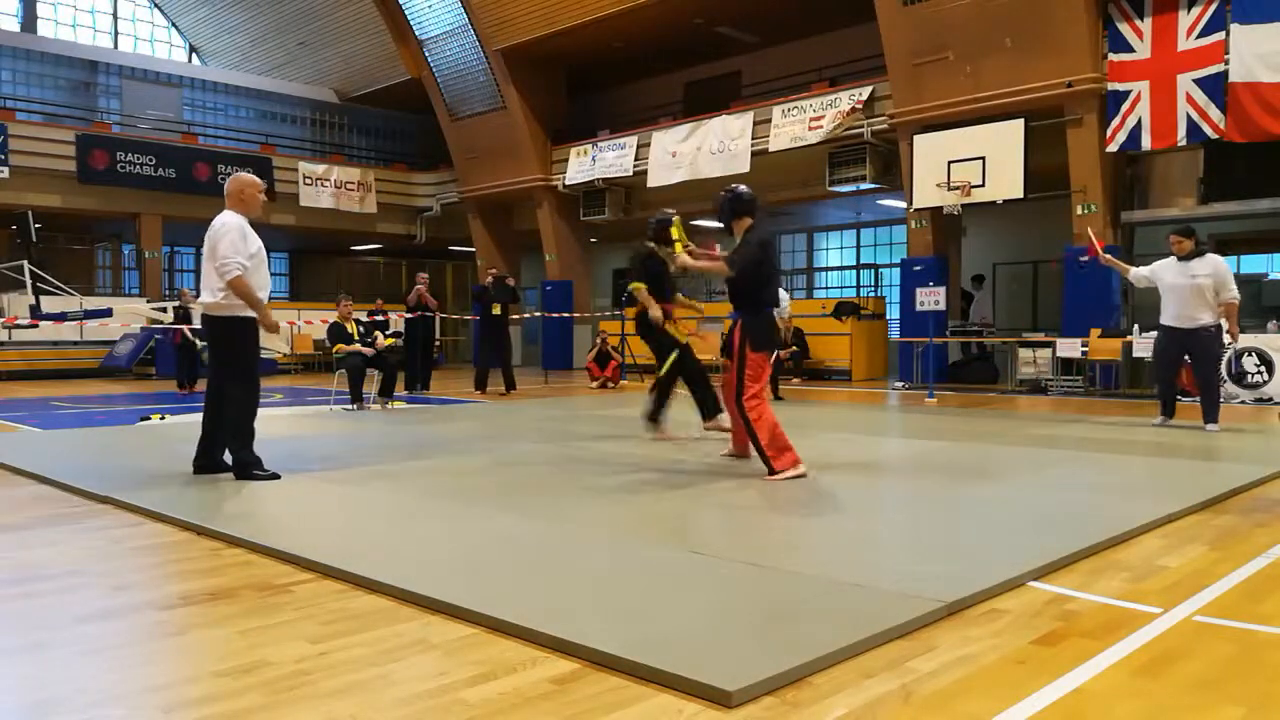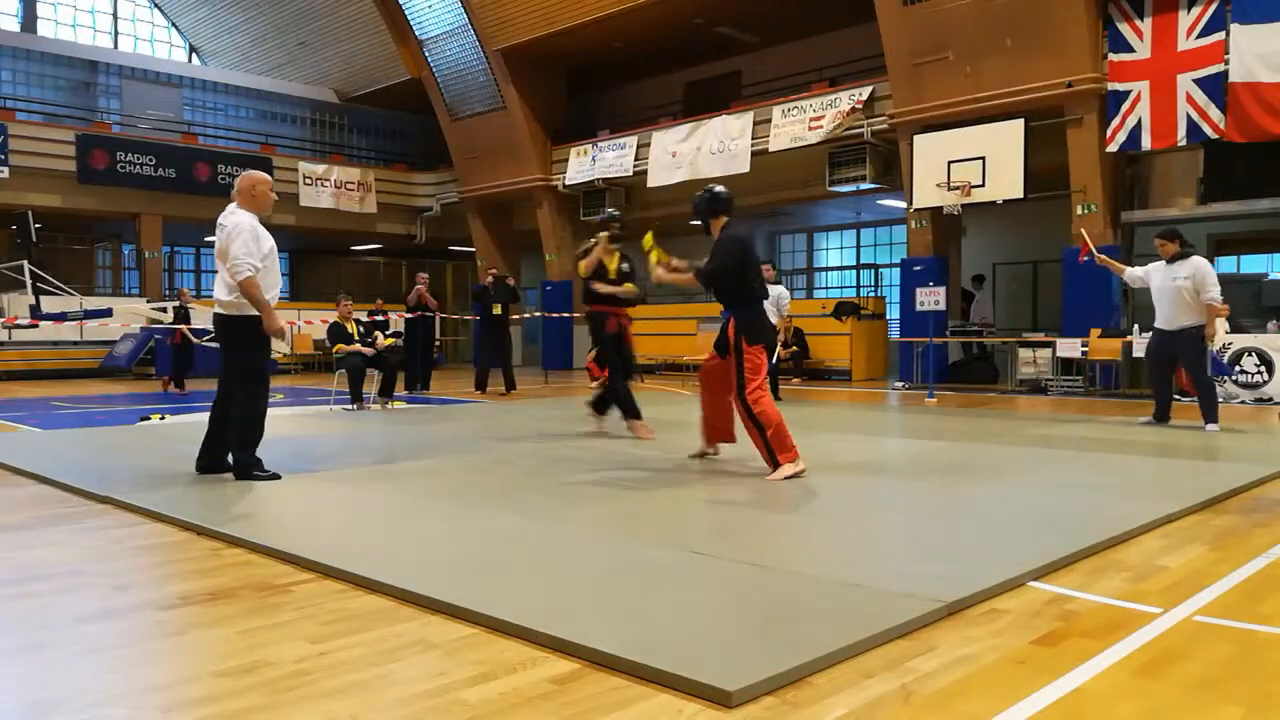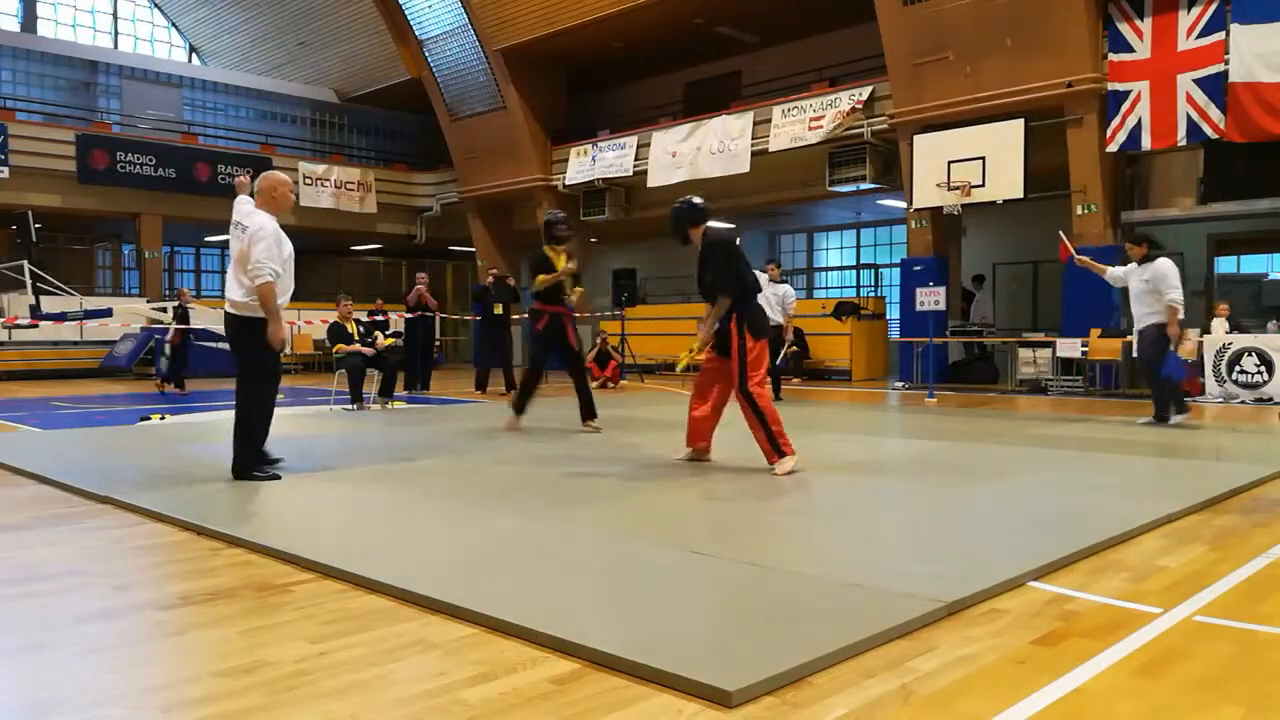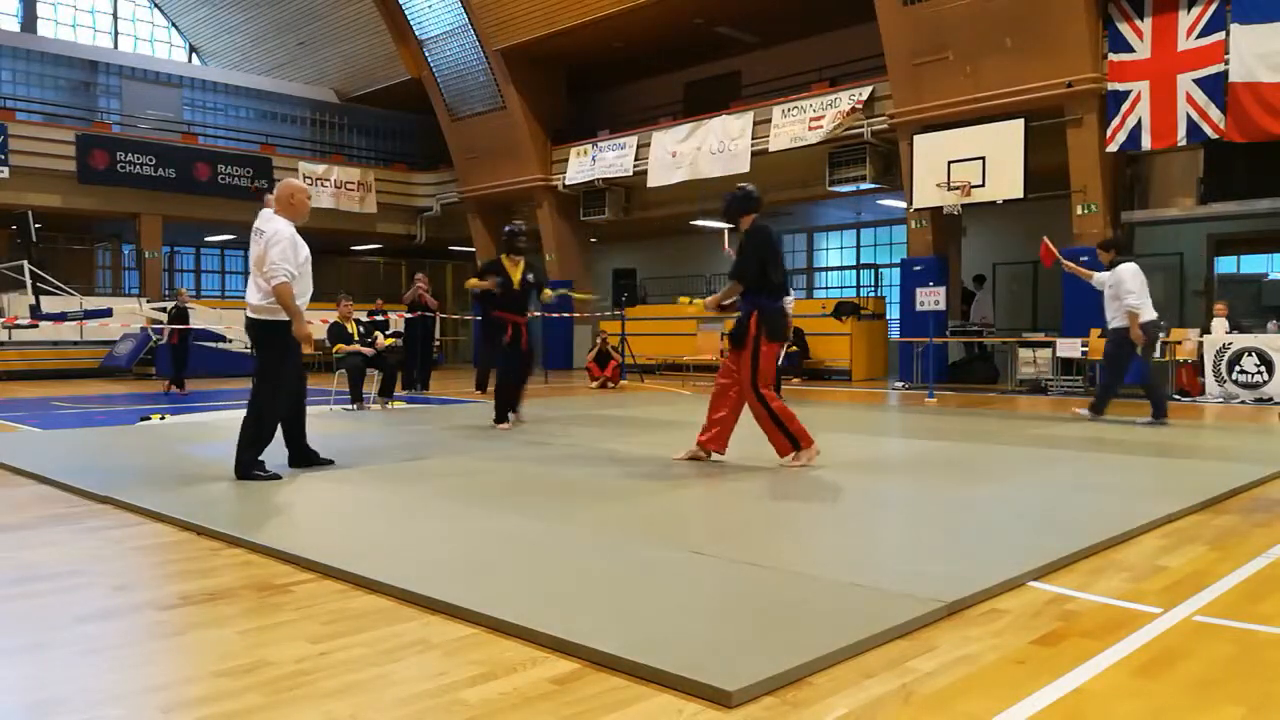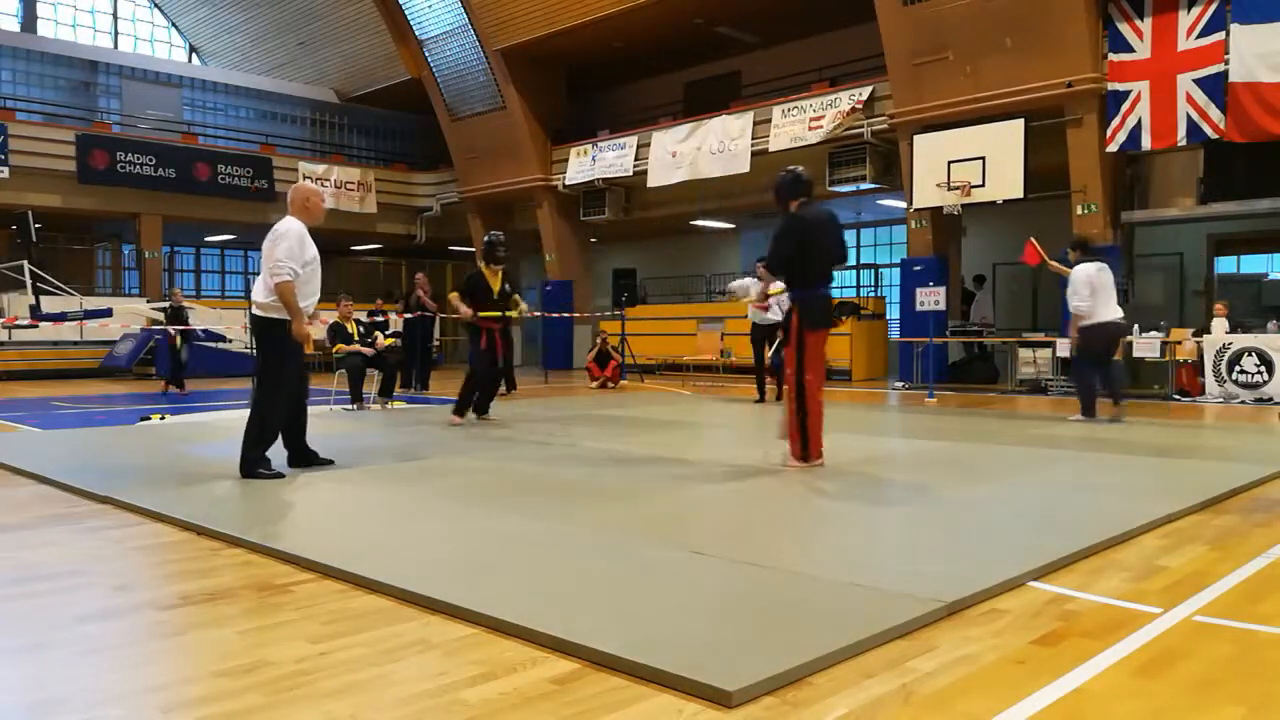
dt=0.3s
person 1, frame 1
left shoulder: (231, 224)
right shoulder: (233, 225)
right elbow: (234, 275)
right wrist: (262, 311)
left hip: (223, 319)
right hip: (233, 320)
left knee: (222, 389)
right knee: (243, 390)
left ankle: (208, 458)
right ankle: (244, 462)
person 1, frame 2
left shoulder: (231, 216)
right shoulder: (245, 224)
right elbow: (244, 276)
left wrist: (239, 195)
right wrist: (269, 314)
left hip: (233, 316)
right hip: (245, 319)
left knee: (232, 390)
right knee: (251, 391)
left ankle: (213, 456)
right ankle: (245, 462)
person 1, frame 3
left shoulder: (244, 213)
right shoulder: (266, 228)
left elbow: (244, 198)
right elbow: (263, 279)
left wrist: (243, 188)
right wrist: (275, 323)
left hip: (242, 317)
right hip: (254, 320)
left knee: (256, 387)
right knee: (257, 390)
left ankle: (250, 452)
right ankle: (246, 463)
person 1, frame 4
left shoulder: (266, 222)
right shoulder: (283, 232)
right elbow: (280, 281)
left wrist: (270, 205)
right wrist: (298, 321)
left hip: (273, 322)
right hip: (273, 323)
left knee: (292, 388)
right knee: (270, 393)
left ankle: (300, 452)
right ankle: (248, 462)
person 1, frame 5
left shoulder: (293, 229)
right shoulder: (293, 230)
right elbow: (282, 279)
left wrist: (306, 311)
right wrist: (298, 319)
left hip: (282, 322)
right hip: (276, 322)
left knee: (295, 388)
right knee: (273, 391)
left ankle: (299, 452)
right ankle: (252, 460)
person 2, frame 1
left shoulder: (757, 241)
right shoulder: (751, 241)
left elbow: (732, 268)
right elbow: (733, 260)
left wrist: (692, 264)
right wrist: (698, 258)
left hip: (753, 329)
right hip: (752, 326)
left knee: (747, 398)
right knee: (734, 387)
left ankle: (786, 463)
right ankle: (741, 445)
person 2, frame 2
left shoulder: (732, 240)
right shoulder: (733, 236)
left elbow: (706, 278)
right elbow: (715, 268)
left wrist: (667, 278)
right wrist: (684, 265)
left hip: (745, 326)
right hip: (738, 324)
left knee: (749, 393)
right knee: (713, 378)
left ankle: (787, 459)
right ankle: (713, 441)
person 2, frame 3
left shoulder: (719, 243)
right shoulder: (709, 246)
left elbow: (727, 293)
left wrist: (708, 329)
right wrist: (706, 329)
left hip: (746, 323)
right hip: (731, 324)
left knee: (748, 388)
right knee: (707, 383)
left ankle: (783, 453)
right ankle: (699, 446)
person 2, frame 4
left shoulder: (754, 235)
right shoulder: (762, 234)
left elbow: (742, 279)
left wrist: (717, 299)
right wrist: (727, 301)
left hip: (763, 320)
right hip: (761, 318)
left knee: (758, 387)
right knee: (728, 382)
left ankle: (802, 446)
right ankle: (706, 445)
person 2, frame 5
left shoulder: (794, 221)
right shoulder: (827, 217)
left elbow: (775, 265)
right elbow: (839, 258)
left hip: (806, 307)
right hip: (818, 302)
left knee: (802, 378)
right knee: (802, 374)
left ankle: (807, 453)
right ankle: (804, 445)
person 3, frame 1
left shoulder: (665, 258)
right shoulder: (645, 254)
right elbow: (636, 285)
left wrist: (691, 304)
right wrist: (652, 306)
left hip: (665, 319)
right hip: (650, 320)
left knee: (692, 367)
right knee: (671, 367)
left ankle: (712, 417)
right ankle: (654, 420)
person 3, frame 2
left shoulder: (625, 260)
right shoulder: (589, 255)
left elbow: (632, 290)
right elbow: (584, 271)
left wrist: (610, 288)
right wrist: (600, 246)
left hip: (620, 318)
right hip: (599, 318)
left knee: (623, 368)
right knee: (616, 368)
left ankle: (598, 407)
right ankle: (633, 420)
person 3, frame 3
left shoulder: (571, 259)
right shoulder: (539, 257)
left elbow: (576, 288)
right elbow: (537, 285)
left wrist: (574, 297)
right wrist: (561, 274)
left hip: (565, 318)
right hip: (543, 317)
left knee: (577, 367)
right knee: (536, 366)
left ankle: (588, 417)
right ankle: (518, 411)
person 3, frame 4
left shoulder: (531, 269)
right shoulder: (493, 266)
left elbow: (544, 291)
right elbow: (470, 283)
left wrist: (548, 295)
right wrist: (483, 285)
left hip: (521, 326)
right hip: (501, 324)
left knee: (523, 368)
right knee: (506, 369)
left ankle: (512, 407)
right ankle: (501, 417)
person 3, frame 5
left shoulder: (506, 278)
right shoulder: (475, 277)
left elbow: (512, 296)
right elbow: (454, 295)
left wrist: (520, 304)
right wrist: (461, 307)
left hip: (497, 332)
right hip: (478, 330)
left knee: (495, 374)
right knee: (478, 370)
left ankle: (481, 409)
right ankle: (459, 411)
person 4, frame 1
left shoulder: (1214, 263)
right shoulder: (1164, 266)
left elbow: (1229, 296)
right elbow: (1138, 275)
left wrist: (1233, 324)
right wrist: (1113, 263)
left hip: (1204, 330)
right hip: (1170, 329)
left knee: (1207, 376)
right knee: (1164, 373)
left ankle: (1211, 420)
right ankle: (1166, 413)
person 4, frame 2
left shoulder: (1197, 265)
right shoulder: (1156, 269)
left elbow: (1211, 297)
right elbow: (1132, 275)
left wrist: (1211, 325)
right wrist: (1108, 263)
left hip: (1192, 330)
right hip: (1163, 331)
left knee: (1201, 376)
right knee: (1157, 374)
left ankle: (1211, 420)
right ankle: (1161, 415)
person 4, frame 3
left shoulder: (1162, 266)
right shoulder: (1135, 268)
left elbow: (1174, 298)
right elbow: (1114, 274)
left wrist: (1173, 325)
right wrist: (1089, 264)
left hip: (1162, 327)
right hip: (1147, 328)
left knee: (1159, 370)
right knee: (1151, 372)
left ankle: (1180, 409)
right ankle: (1161, 414)
person 4, frame 4
left shoulder: (1123, 271)
right shoulder: (1122, 270)
left elbow: (1132, 302)
right elbow: (1098, 279)
left wrist: (1134, 329)
right wrist: (1074, 269)
left hip: (1132, 329)
right hip: (1146, 326)
left knee: (1111, 370)
right knee: (1146, 371)
left ankle: (1095, 410)
right ankle: (1159, 413)
person 4, frame 5
left shoulder: (1080, 270)
right shoulder: (1102, 268)
left elbow: (1079, 304)
left wrist: (1073, 329)
left hip: (1093, 329)
right hip: (1115, 324)
left knee: (1082, 369)
right knee: (1105, 367)
left ankle: (1088, 412)
right ankle: (1117, 401)
